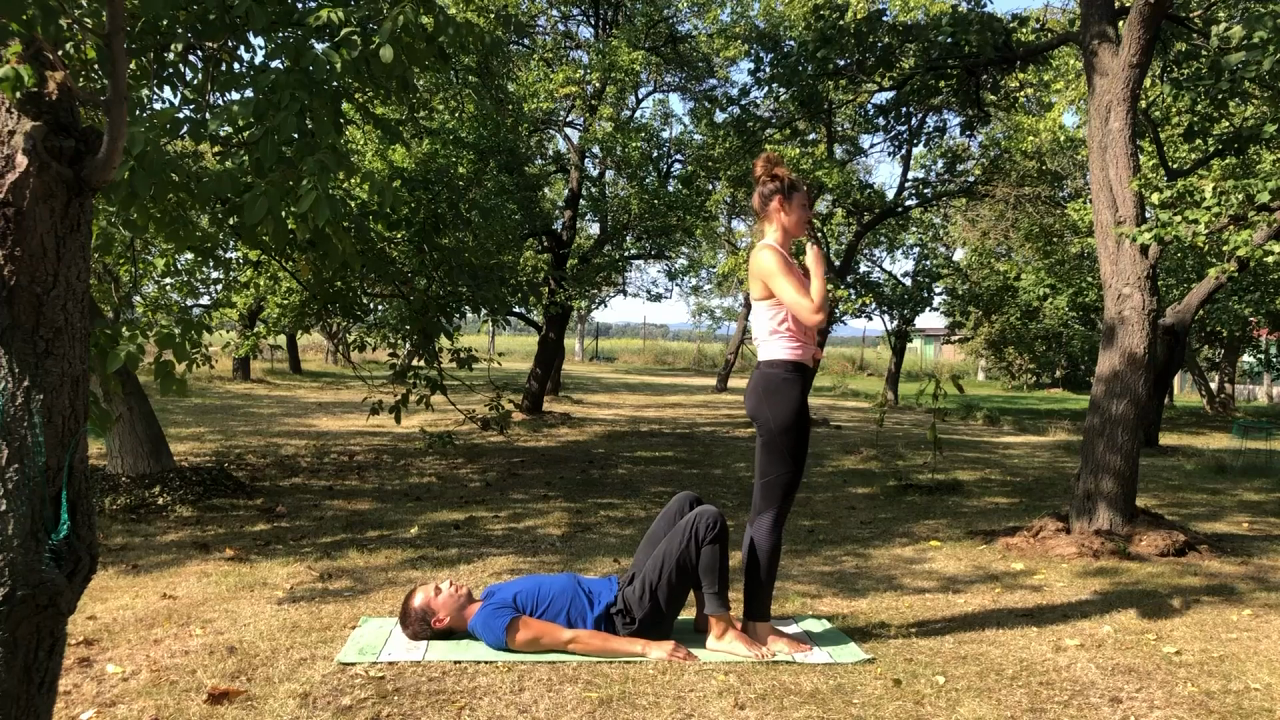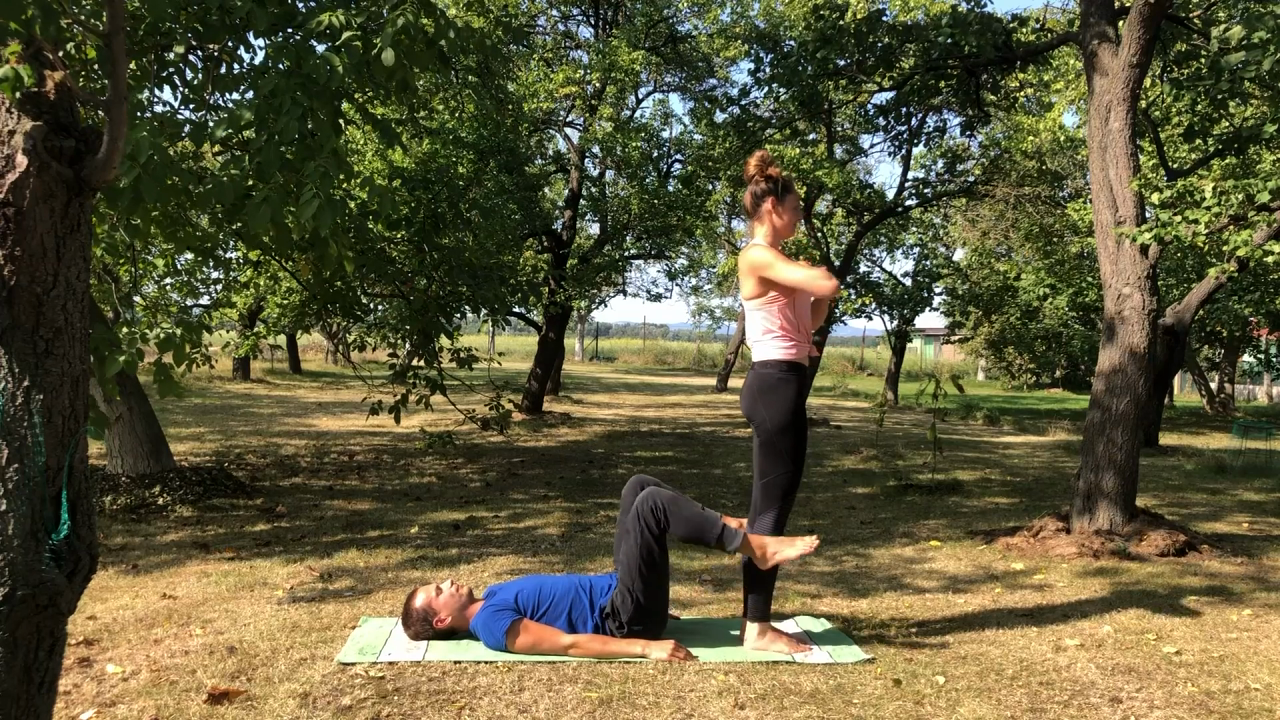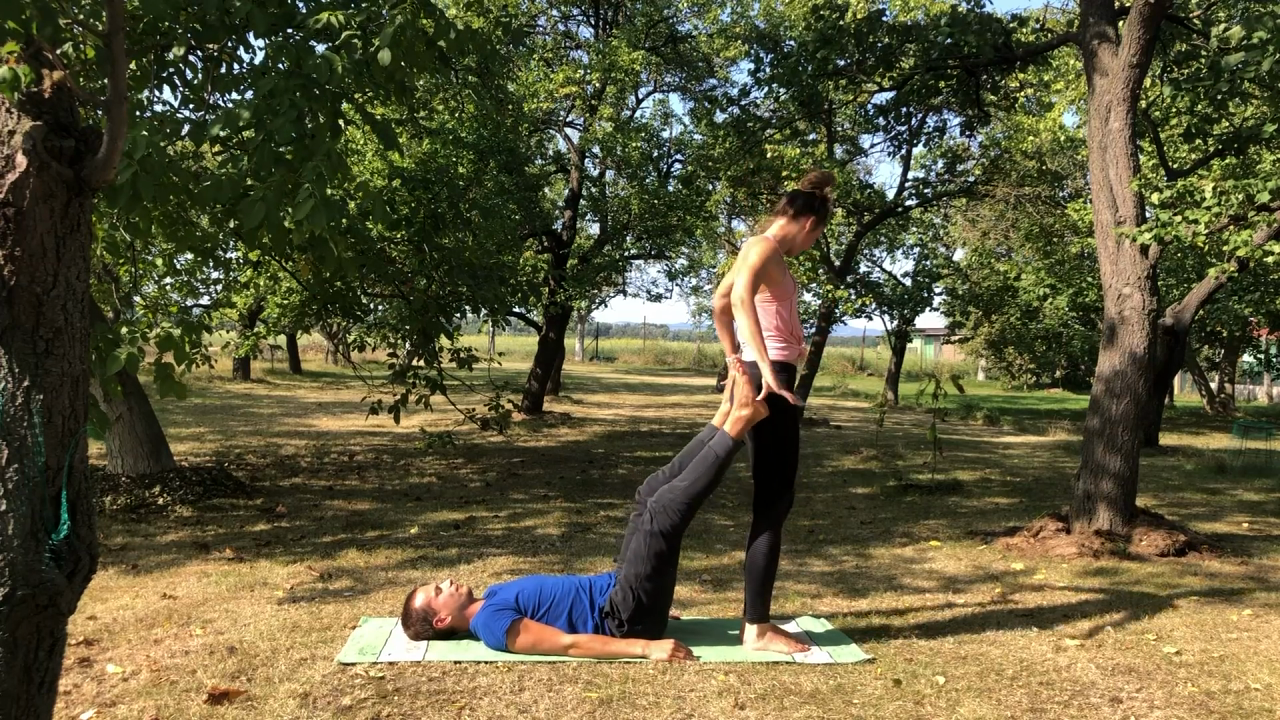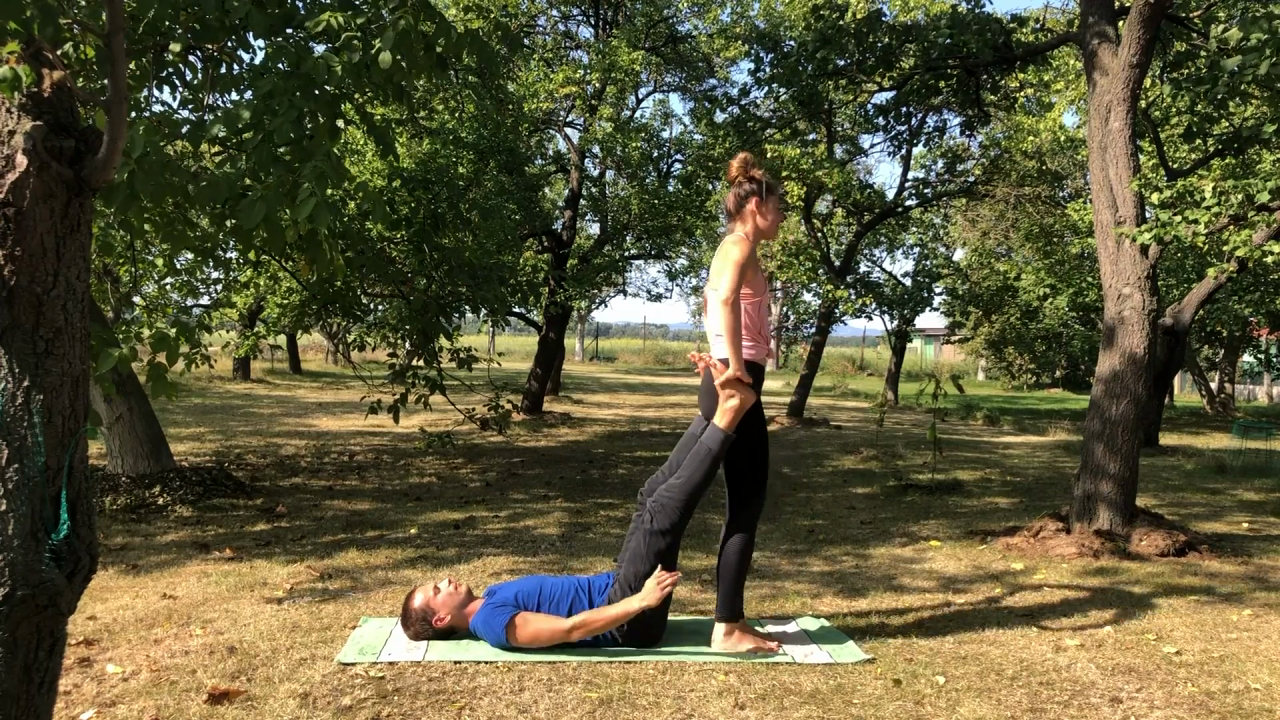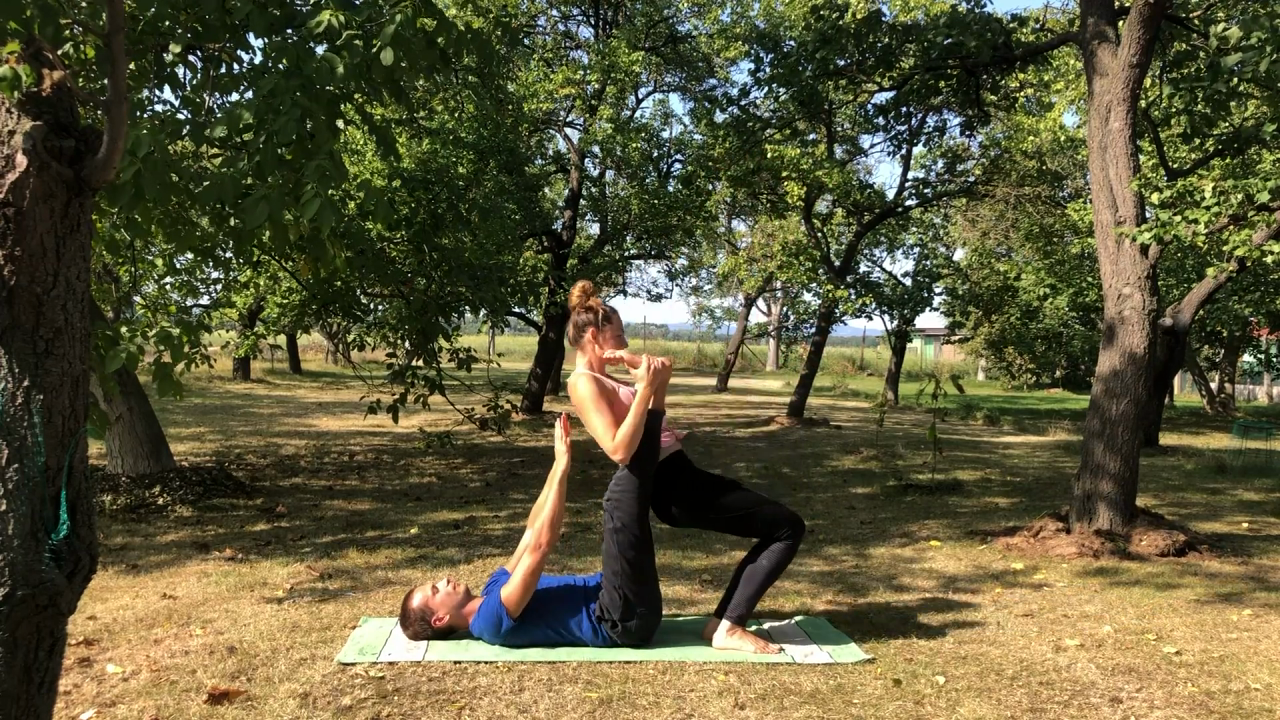
dt=1s
person 1, frame 1
left shoulder: (781, 258)
right shoulder: (768, 256)
left elbow: (803, 326)
right elbow: (814, 315)
left wrist: (810, 272)
right wrist: (817, 268)
left hip: (783, 383)
right hip: (781, 385)
left knee: (767, 508)
right knee: (771, 509)
left ankle: (756, 620)
right ankle: (759, 628)
person 1, frame 2
left shoulder: (773, 260)
right shoulder: (758, 255)
left elbow: (809, 321)
right elbow: (829, 284)
left wrist: (815, 288)
right wrist: (813, 274)
left hip: (778, 384)
right hip: (776, 384)
left knee: (767, 507)
right knee: (773, 508)
left ankle: (755, 618)
right ankle: (758, 628)
person 1, frame 3
left shoulder: (765, 252)
right shoulder: (764, 247)
left elbow: (721, 301)
right elbow: (739, 298)
left wrist: (735, 358)
right wrist: (765, 369)
left hip: (769, 385)
right hip: (769, 388)
left knee: (776, 503)
right knee: (771, 506)
left ankle: (757, 617)
right ankle: (756, 627)
person 1, frame 4
left shoulder: (732, 249)
right shoulder: (741, 244)
left elbow: (711, 302)
right elbow: (727, 298)
right wrist: (735, 363)
left hip: (728, 382)
right hip: (736, 383)
left knee: (745, 502)
right knee: (745, 504)
left ankle: (730, 619)
right ankle: (727, 628)
person 1, frame 5
left shoulder: (596, 378)
right shoulder: (584, 382)
right elbow: (618, 449)
left hip: (673, 472)
right hip: (672, 483)
left knee: (780, 527)
right knee: (787, 527)
left ankle: (724, 622)
right ankle: (729, 628)
person 2, frame 1
left shoulder: (490, 597)
right shoulder: (491, 623)
right elbow: (569, 639)
right wrist: (646, 647)
left hip: (620, 589)
right hip: (630, 615)
left knee: (687, 503)
right knee: (707, 521)
left ankle: (707, 614)
right ankle: (720, 629)
person 2, frame 2
left shoulder: (493, 598)
right shoulder: (492, 625)
right elbow: (569, 644)
right wrist: (647, 648)
left hip: (614, 589)
right hip: (626, 617)
left knee: (640, 487)
right knee: (652, 503)
left ankle: (733, 533)
right ankle: (752, 546)
person 2, frame 3
left shoulder: (492, 600)
right shoulder: (491, 624)
right elbow: (570, 644)
right wrist: (646, 648)
left hip: (614, 591)
right hip: (625, 617)
left knee: (654, 492)
right knee: (664, 508)
left ankle: (726, 418)
right ankle: (735, 426)
person 2, frame 4
left shoulder: (492, 599)
right shoulder: (493, 622)
right elbow: (572, 628)
left wrist: (637, 590)
right wrist: (639, 601)
left hip: (615, 589)
right hip: (631, 620)
left knee: (654, 496)
right knee: (661, 511)
left ankle: (716, 408)
right ankle: (727, 414)
person 2, frame 5
left shoulder: (493, 591)
right shoulder: (493, 620)
left elbow: (533, 529)
right elbow: (540, 544)
left wrist: (559, 465)
right wrist: (562, 466)
left hip: (612, 604)
right hip: (625, 620)
left knee: (627, 494)
right knee: (622, 501)
left ankle: (649, 396)
right ankle: (648, 395)
